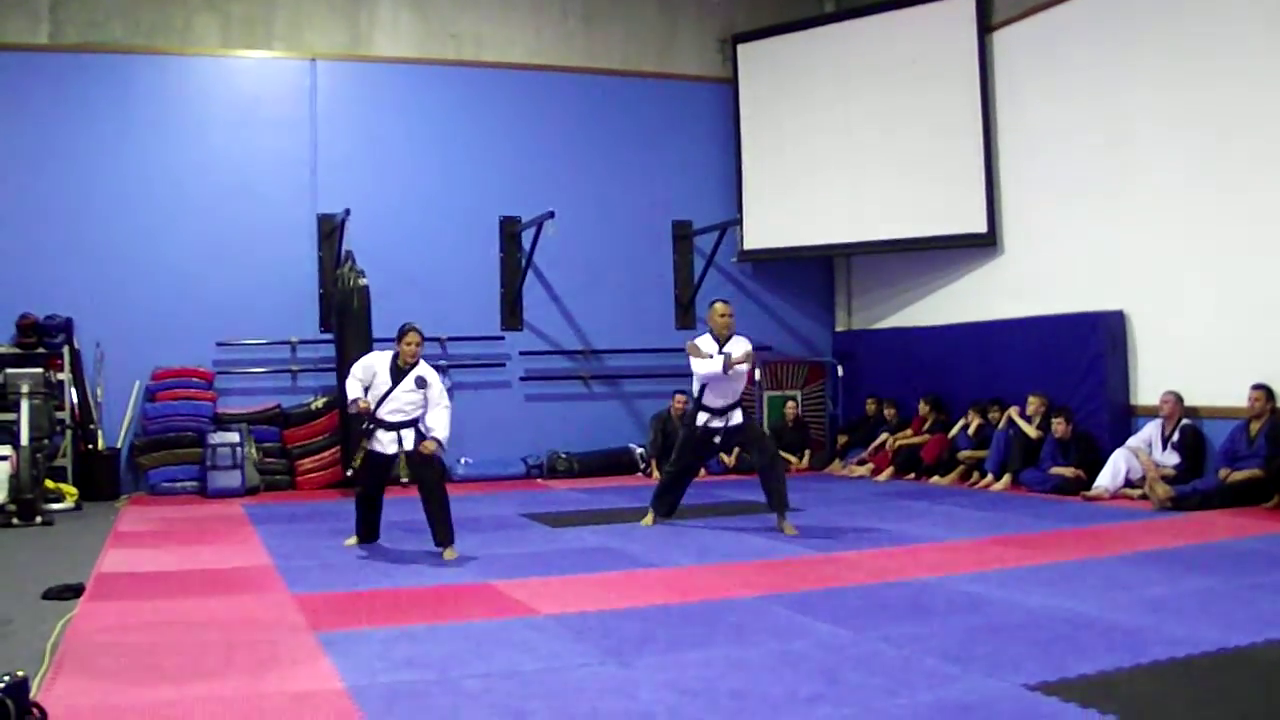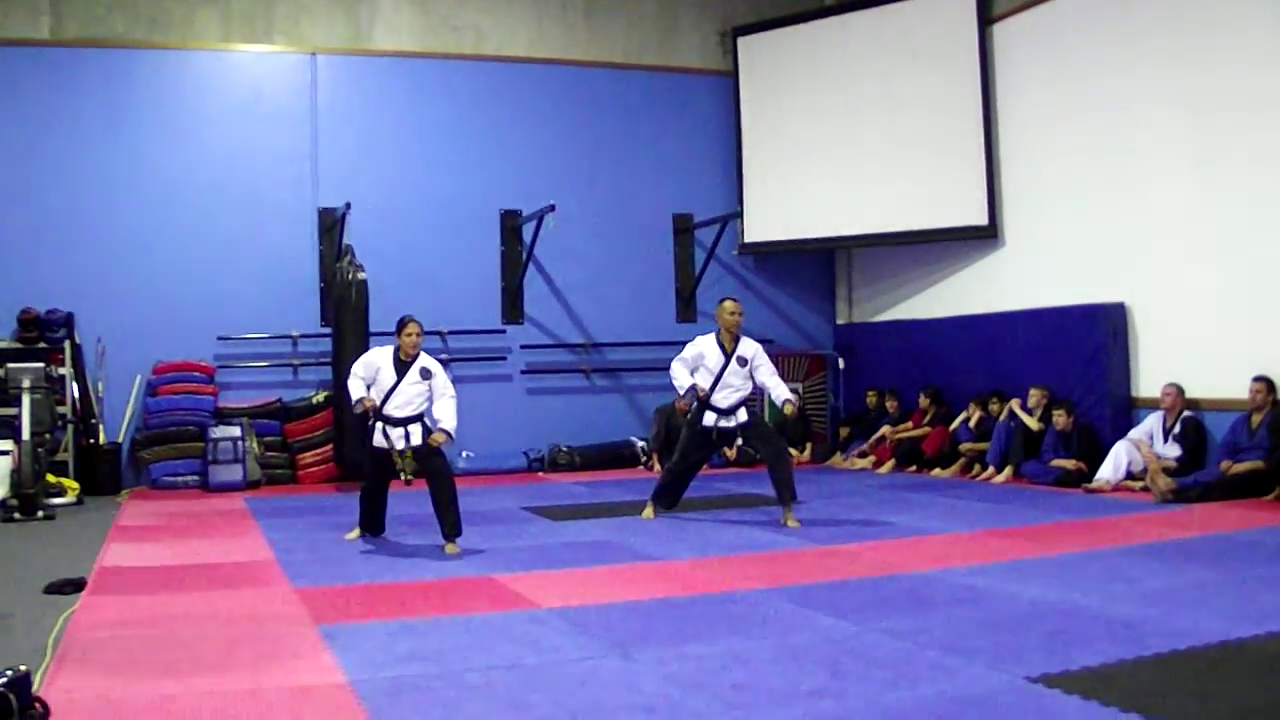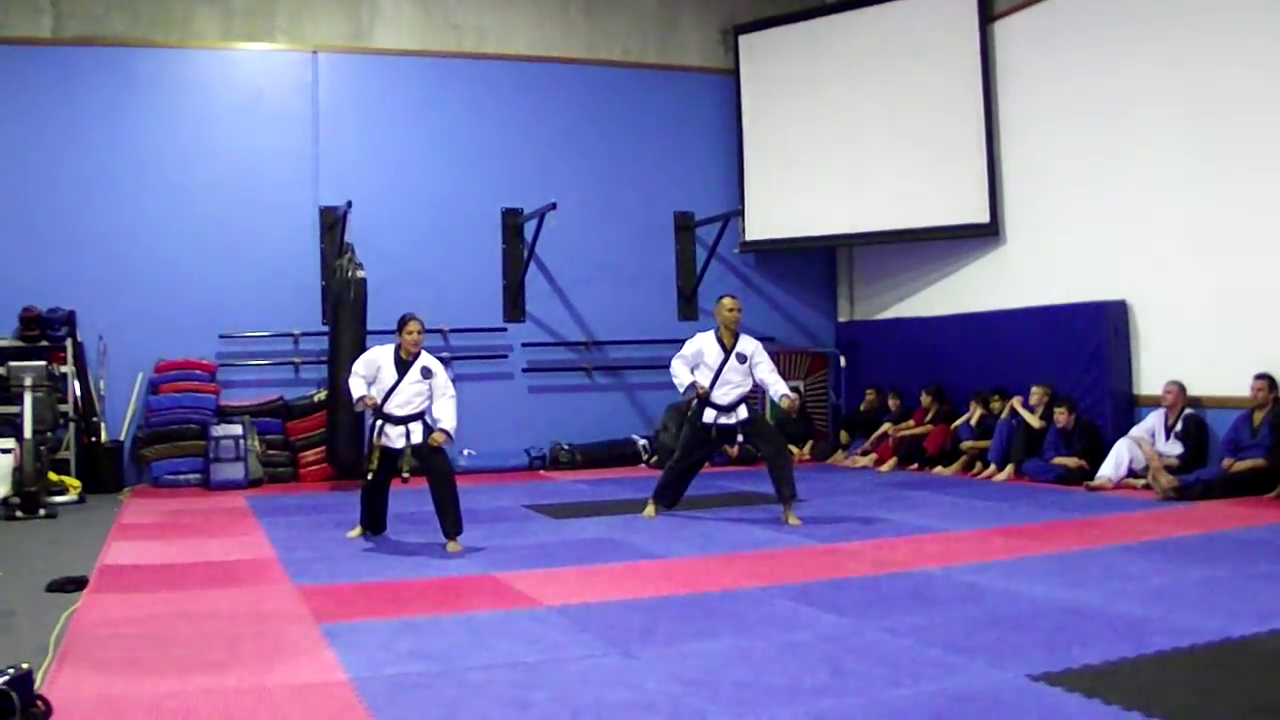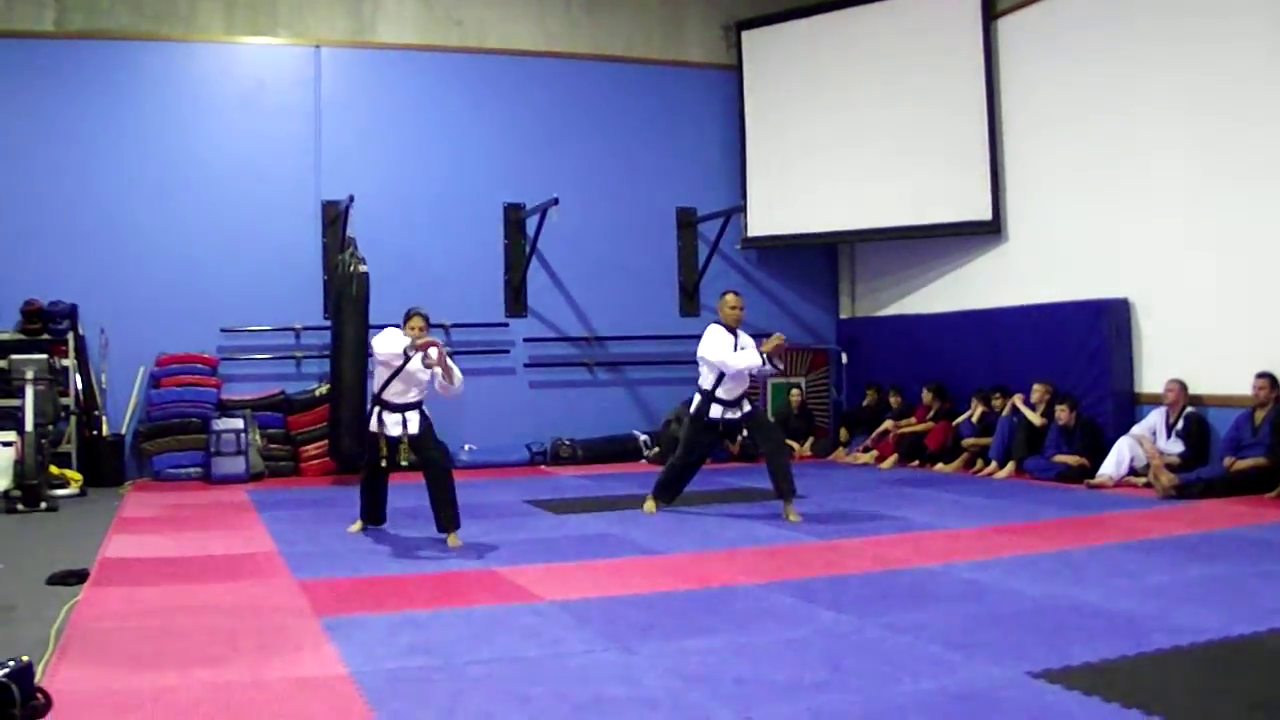
dt=0.5s
person 1, frame 1
left shoulder: (427, 375)
right shoulder: (376, 361)
left elbow: (440, 408)
right elbow: (354, 378)
left wrist: (436, 438)
right wrist: (357, 400)
left hip: (410, 437)
right hip: (377, 435)
left knee: (432, 484)
right knee: (368, 487)
left ankle: (446, 542)
right ankle: (364, 534)
person 1, frame 2
left shoulder: (430, 365)
right shoulder: (378, 357)
left elbow: (446, 398)
right elbow: (356, 376)
left wrist: (444, 429)
right wrist: (362, 398)
left hip: (417, 431)
right hip: (384, 431)
left knee: (442, 478)
right knee: (374, 481)
left ankle: (450, 537)
right ankle: (367, 527)
person 1, frame 3
left shoulder: (431, 365)
right shoulder: (379, 356)
left elbow: (445, 397)
right elbow: (357, 375)
left wrist: (444, 429)
right wrist: (363, 397)
left hip: (418, 430)
right hip: (385, 429)
left knee: (442, 476)
right knee: (375, 478)
left ankle: (451, 535)
right ankle: (368, 525)
person 1, frame 4
left shoulder: (432, 352)
right shoulder: (390, 336)
left elbow: (451, 385)
right elbow: (381, 349)
left wrist: (444, 366)
right wrist: (413, 346)
left hip: (414, 419)
right hip: (383, 417)
left knee: (439, 467)
right knee: (374, 470)
left ankle: (450, 528)
right ankle: (368, 518)
person 2, frame 1
left shoulder: (741, 343)
right shoulder: (699, 344)
left elbow: (740, 369)
right elbow: (702, 371)
left wrist: (707, 357)
right wrist: (733, 360)
left hip: (734, 417)
right hip: (704, 418)
left knee: (769, 458)
right knee: (679, 466)
left ankle: (782, 518)
right ankle: (655, 510)
person 2, frame 2
left shoulder: (752, 348)
right shoulder: (702, 344)
left elbow: (770, 378)
right elbow: (678, 366)
left wrist: (786, 400)
right wrist: (691, 388)
left hip: (740, 415)
right hip: (707, 416)
left knee: (777, 451)
right knee: (683, 462)
left ankle: (787, 511)
right ankle: (654, 503)
person 2, frame 3
left shoulder: (751, 345)
right shoulder: (701, 341)
left elbow: (768, 374)
right elbow: (678, 364)
left wrist: (784, 395)
right wrist: (692, 385)
left hip: (739, 413)
right hip: (707, 414)
left knee: (777, 449)
right knee: (684, 460)
left ankle: (788, 509)
right ankle: (654, 501)
person 2, frame 4
left shoulder: (743, 338)
right shoulder: (713, 335)
left elbow: (758, 367)
right elbow: (730, 362)
left wrist: (772, 355)
right wrist: (762, 351)
left hip: (739, 407)
right hip: (710, 409)
left knee: (775, 444)
right knee: (687, 456)
left ankle: (788, 505)
right ankle: (655, 496)
